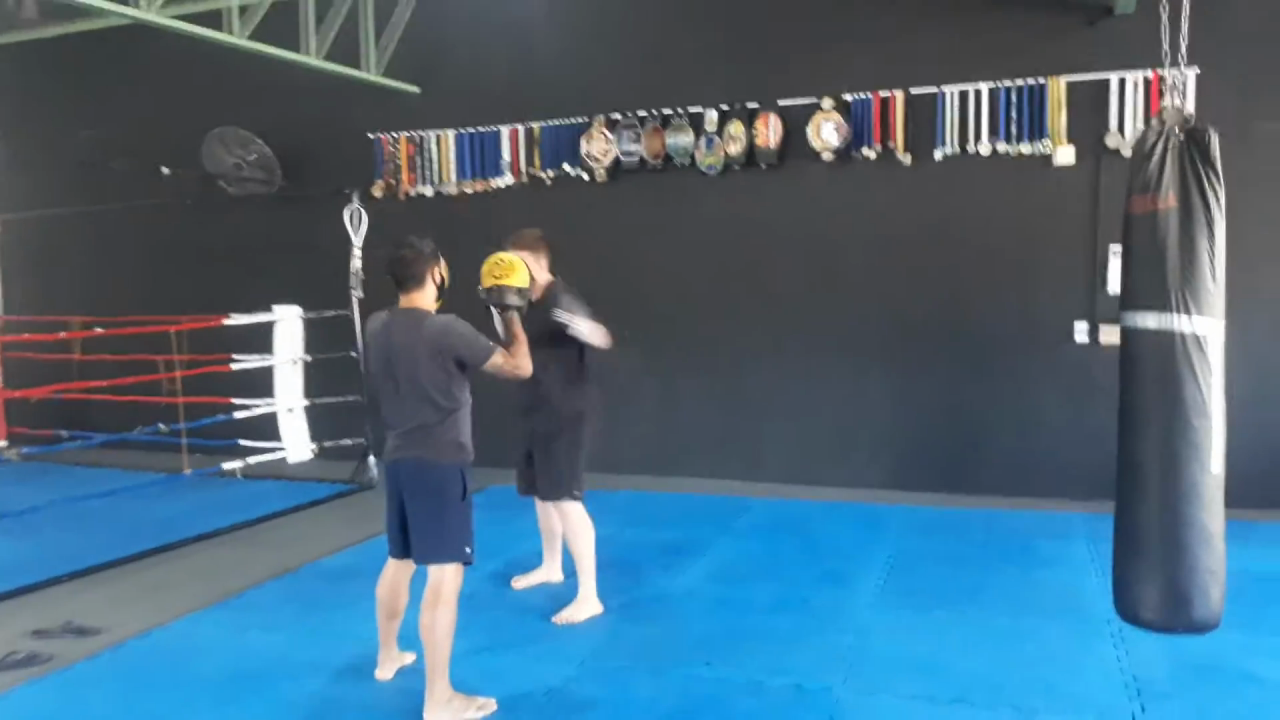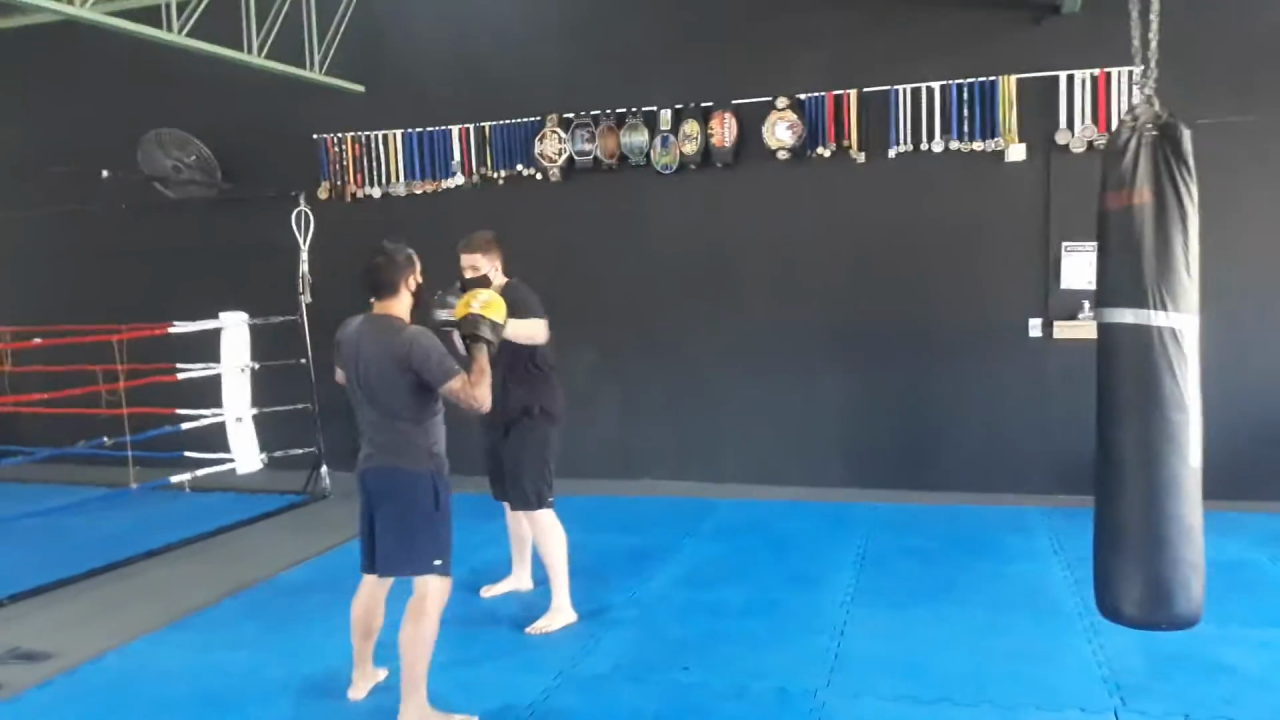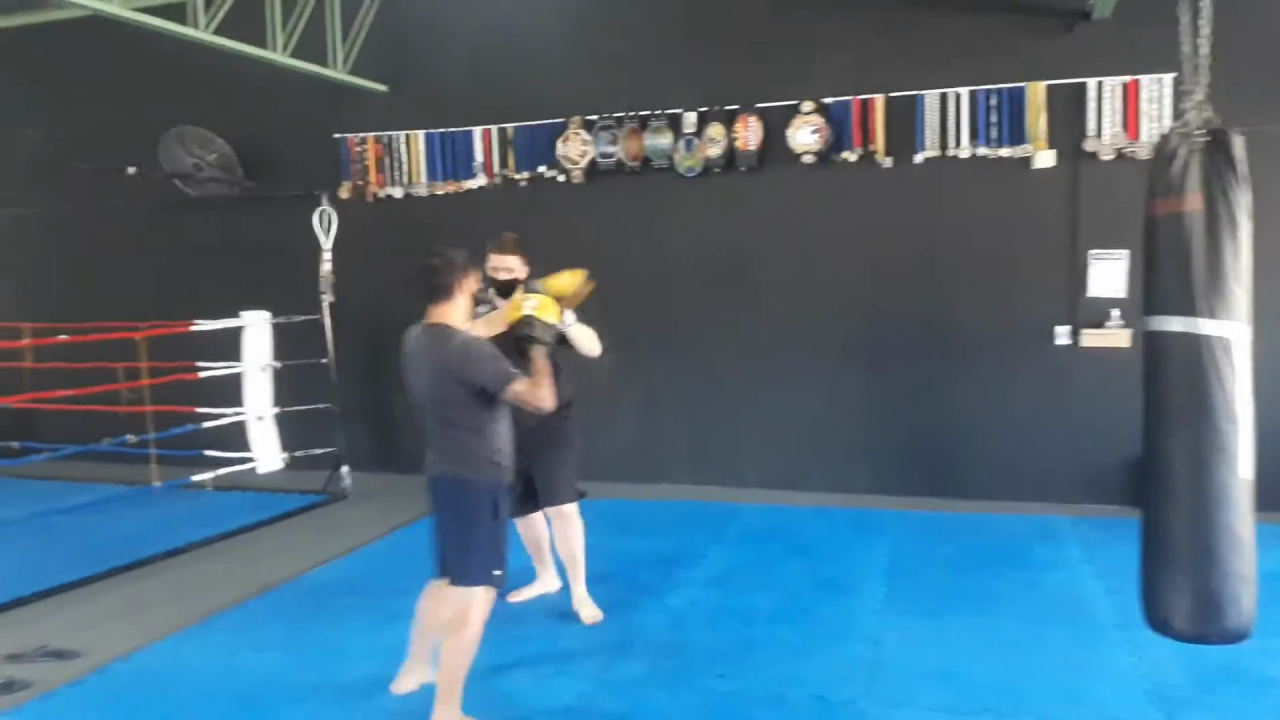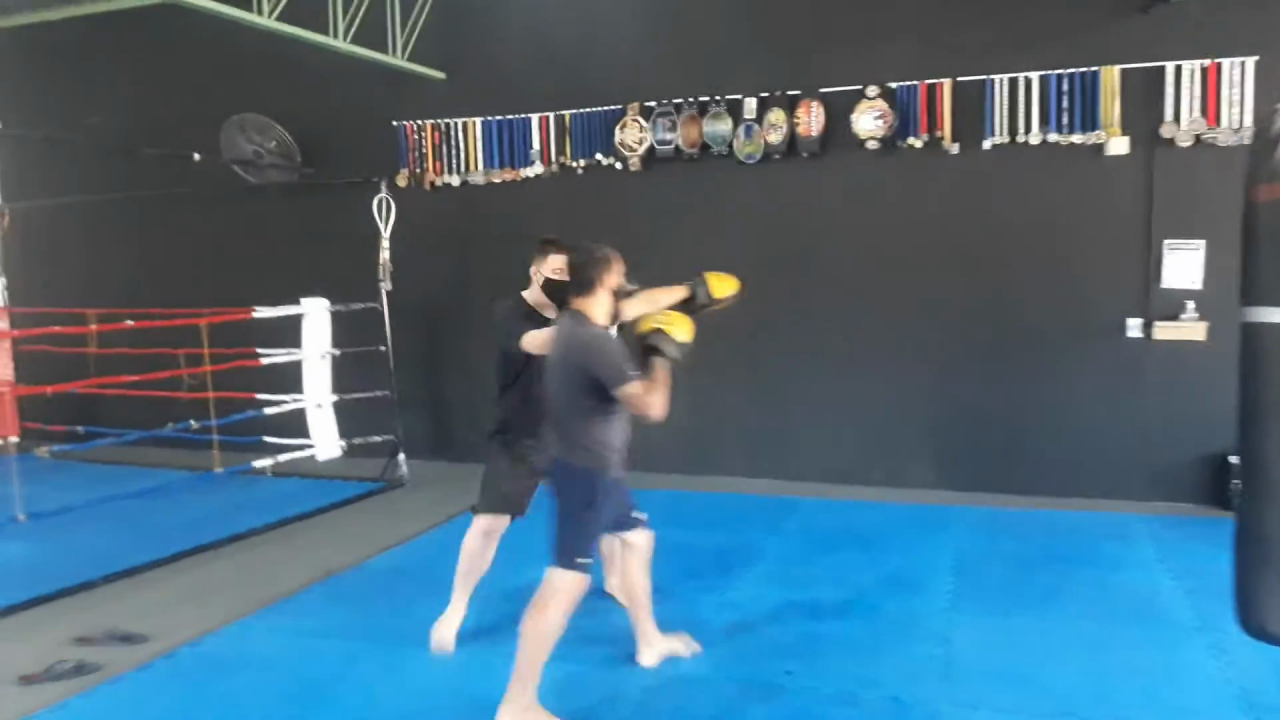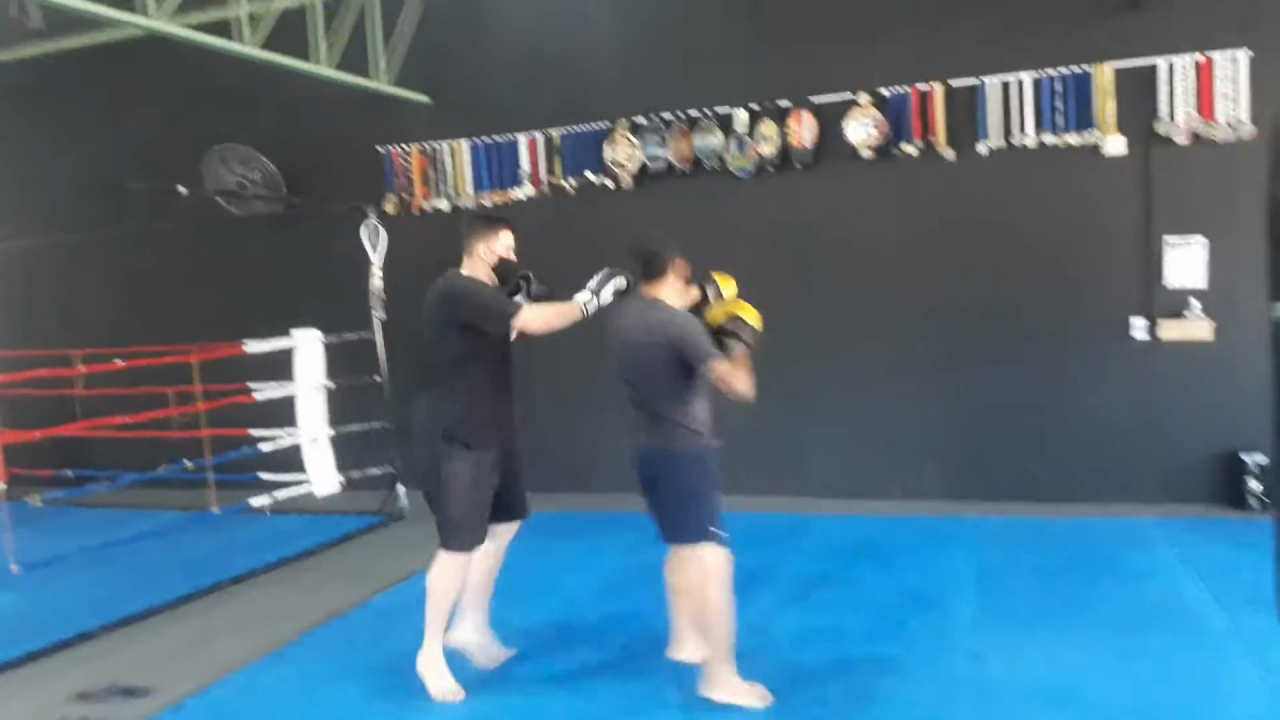
dt=0.3s
person 1, frame 1
left shoulder: (377, 327)
right shoulder: (447, 330)
right elbow: (520, 367)
right wrist: (512, 311)
left hip: (398, 458)
right hip: (439, 463)
left knee: (400, 561)
right knee: (445, 575)
left ankle: (388, 657)
person 1, frame 2
left shoulder: (349, 332)
right shoulder: (415, 341)
right elbow: (477, 400)
right wrist: (480, 343)
left hip: (373, 469)
right hip: (414, 474)
left knee: (375, 577)
right knee: (430, 587)
left ankle: (362, 674)
person 1, frame 3
left shoulder: (415, 339)
right shoulder: (468, 351)
right elbow: (541, 400)
right wrist: (538, 345)
left hip: (449, 474)
right hip: (478, 481)
left knee: (448, 580)
right knee: (476, 596)
left ankle: (414, 669)
person 1, frame 4
left shoulder: (572, 322)
right shoulder: (597, 342)
right elbow: (652, 408)
right wrist: (661, 355)
left hip: (594, 467)
right hip: (587, 470)
left knee: (637, 538)
right knee: (565, 584)
left ankle: (649, 641)
person 1, frame 5
left shoulder: (626, 315)
right shoulder: (683, 326)
right elbow: (740, 387)
left wrist: (704, 294)
right wrist: (739, 341)
left hip: (649, 451)
right hip: (686, 451)
left knee: (680, 547)
right knee: (713, 557)
left ankle: (684, 638)
right ankle: (721, 677)
person 2, frame 1
left shoulder: (558, 298)
right shoulder: (528, 300)
left elbow: (600, 338)
left wrist: (579, 323)
left hip: (566, 413)
right hip: (540, 412)
left knee: (565, 498)
right knee: (541, 491)
left ankle: (589, 596)
right ankle: (550, 566)
person 2, frame 2
left shoulder: (517, 297)
left elbow: (537, 333)
left hip: (531, 415)
right hip: (503, 415)
left knee: (535, 506)
right knee: (511, 500)
left ankle: (562, 605)
right ankle: (520, 574)
person 2, frame 3
right shoulder: (480, 309)
left elbow: (593, 349)
left wrist: (562, 317)
right wrist: (498, 313)
left hip: (550, 422)
left knee: (561, 505)
right knee: (523, 510)
left ankle: (578, 589)
right ankle: (546, 577)
person 2, frame 4
right shoulder: (511, 312)
right elbow: (537, 344)
right hip: (519, 434)
right knee: (489, 523)
left ankle: (614, 578)
right ankle: (455, 610)
person 2, frame 5
left shoulder: (480, 293)
right shoulder: (458, 293)
left elbow: (504, 333)
right elbow: (537, 322)
left wrist: (521, 297)
right wrist: (592, 296)
left hip: (485, 431)
right hip: (454, 436)
left knee: (503, 522)
right knee: (461, 543)
left ankle: (471, 625)
right ankle: (431, 654)
